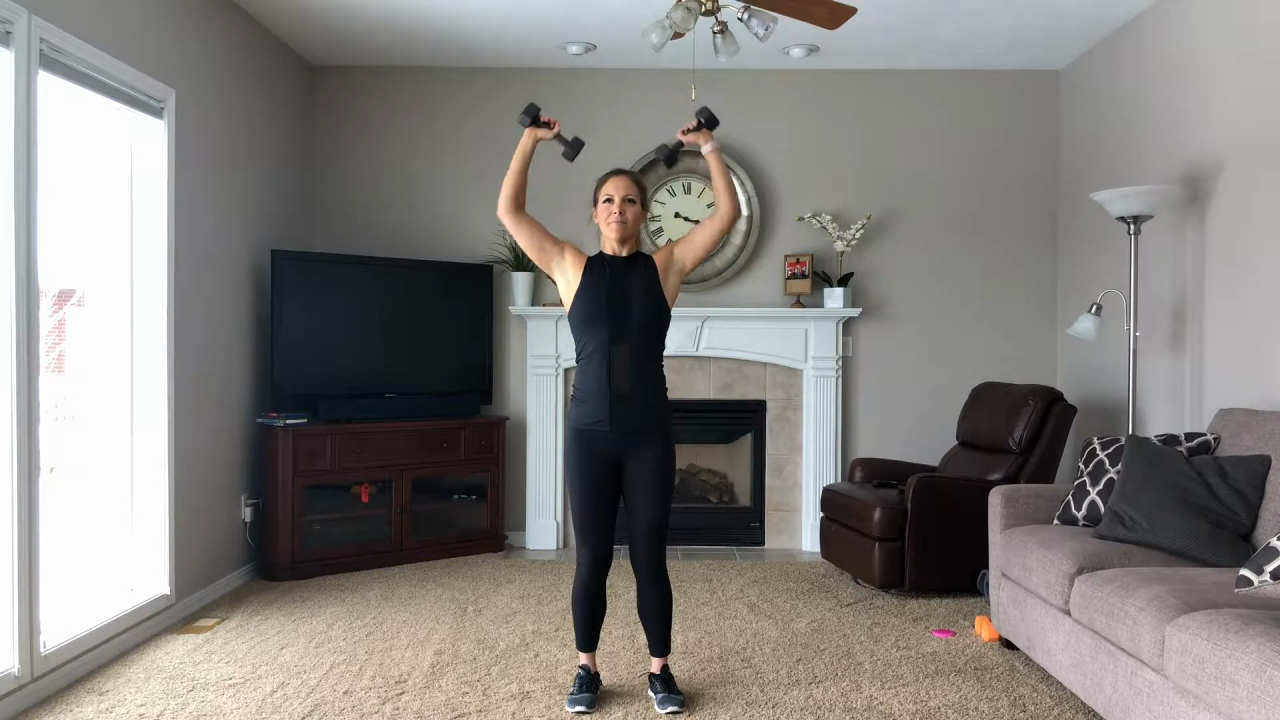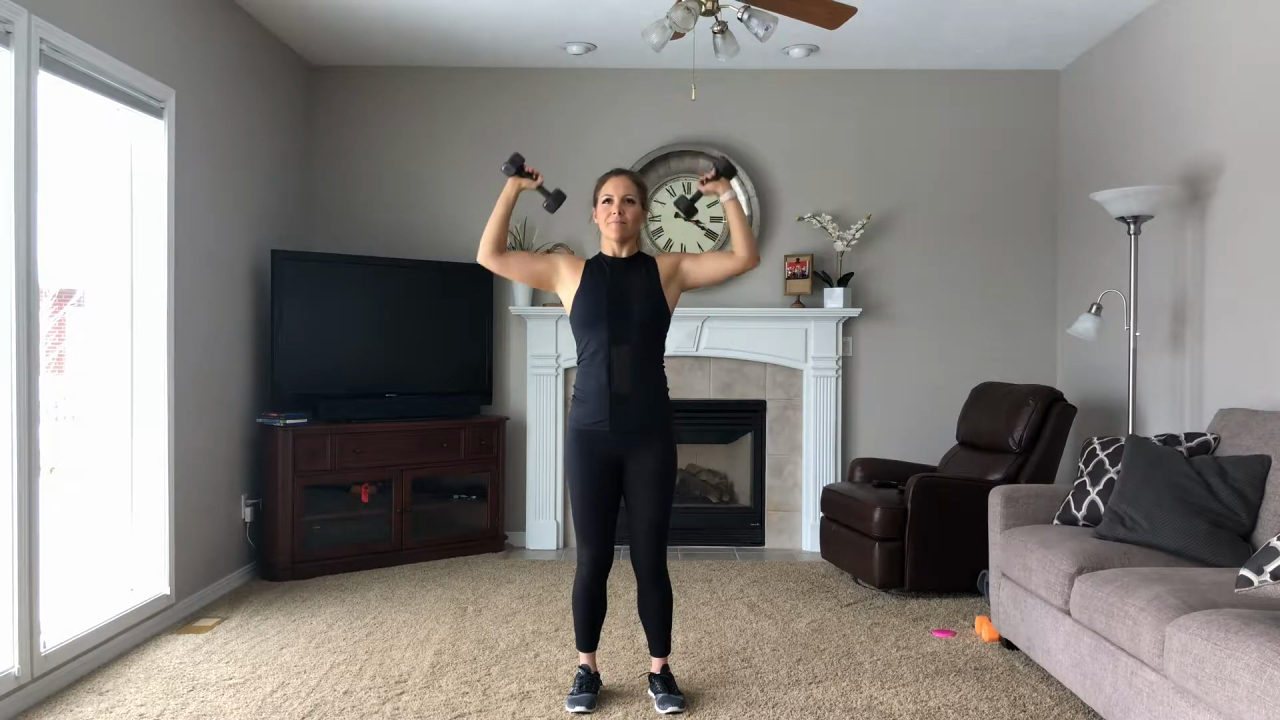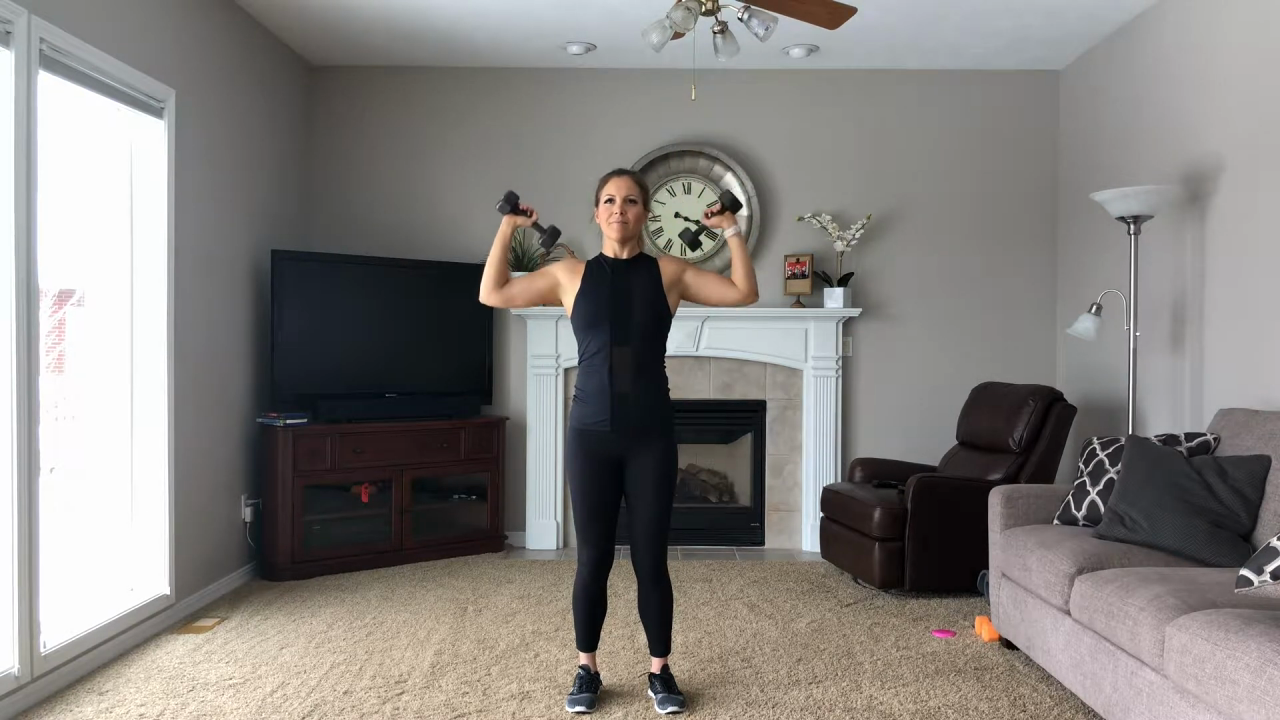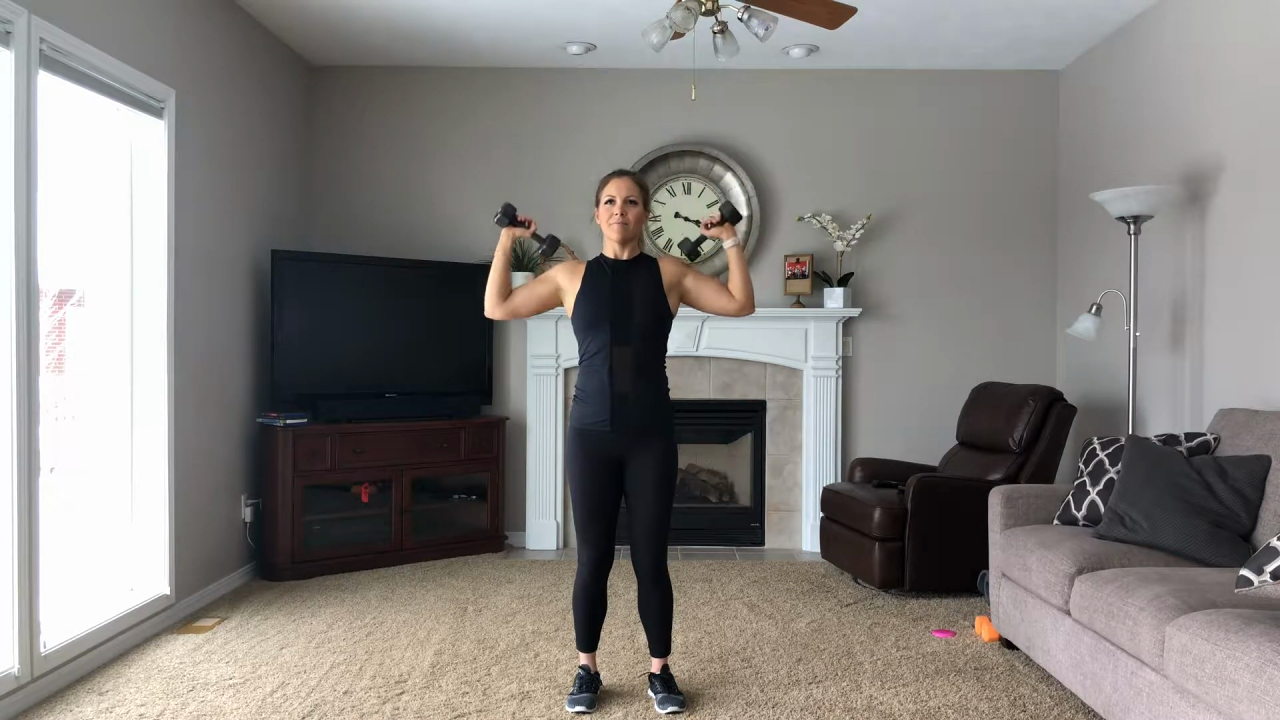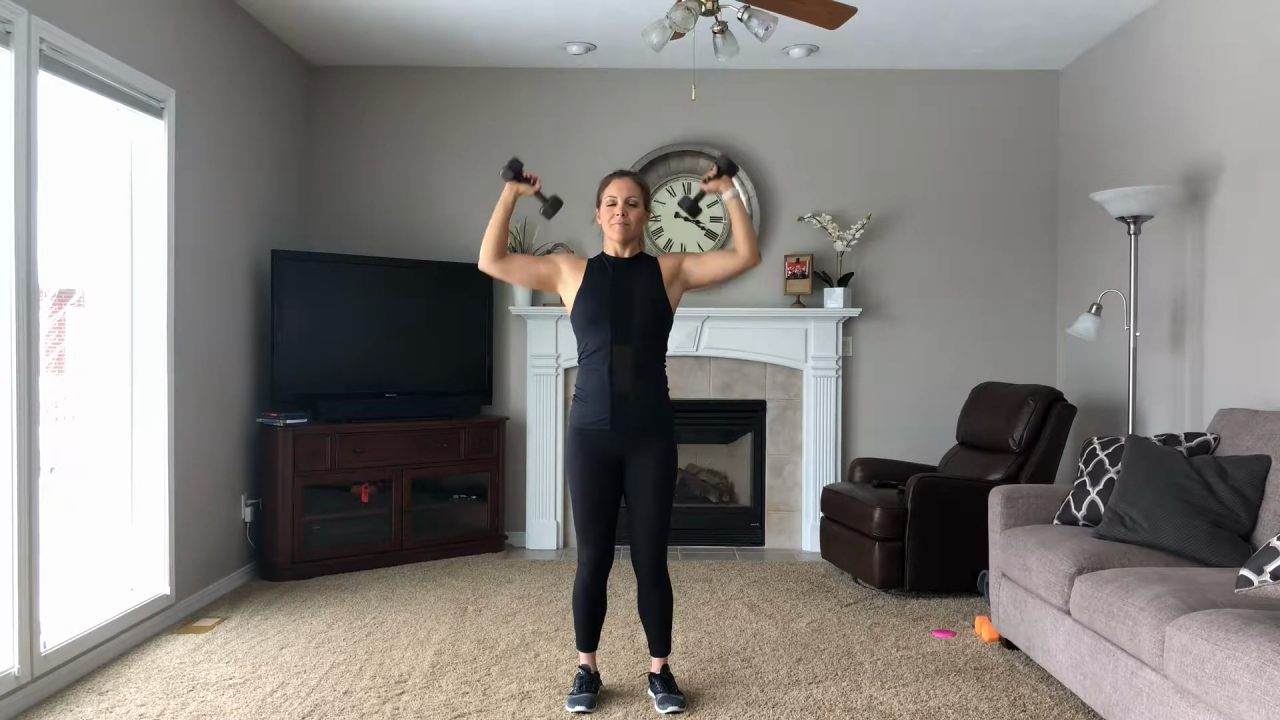
dt=0.3s
person 1, frame 1
left shoulder: (665, 266)
right shoulder: (571, 267)
left elbow: (728, 214)
right elbow: (508, 210)
left wrist: (708, 148)
right wrist: (530, 140)
left hip: (648, 437)
right hip: (589, 435)
left knee: (649, 559)
right knee: (592, 560)
left ankle: (659, 670)
right ankle: (586, 669)
person 1, frame 2
left shoulder: (666, 270)
right shoulder: (570, 271)
left elbow: (744, 256)
right elbow: (489, 254)
left wrist: (725, 193)
right wrist: (513, 188)
left hip: (650, 435)
right hip: (590, 434)
left knee: (650, 559)
right knee: (592, 559)
left ankle: (660, 670)
right ankle: (587, 669)
person 1, frame 3
left shoulder: (668, 271)
right shoulder: (571, 273)
left elbow: (745, 292)
right elbow: (491, 294)
left wrist: (730, 230)
right wrist: (507, 228)
left hip: (651, 435)
right hip: (591, 433)
left knee: (651, 559)
right knee: (593, 559)
left ankle: (660, 670)
right ankle: (587, 670)
person 1, frame 4
left shoulder: (669, 272)
right shoulder: (570, 274)
left elbow: (741, 303)
right elbow: (496, 308)
left wrist: (730, 240)
right wrist: (506, 240)
left hip: (651, 435)
right hip: (591, 433)
left knee: (651, 560)
right knee: (592, 559)
left ankle: (660, 670)
right ankle: (587, 669)
person 1, frame 5
left shoulder: (669, 269)
right shoulder: (572, 270)
left elbow: (745, 254)
right elbow: (491, 258)
left wrist: (727, 192)
right wrist: (513, 194)
left hip: (651, 432)
right hip: (590, 431)
left knee: (651, 559)
right knee: (592, 558)
left ankle: (660, 670)
right ankle: (587, 669)
